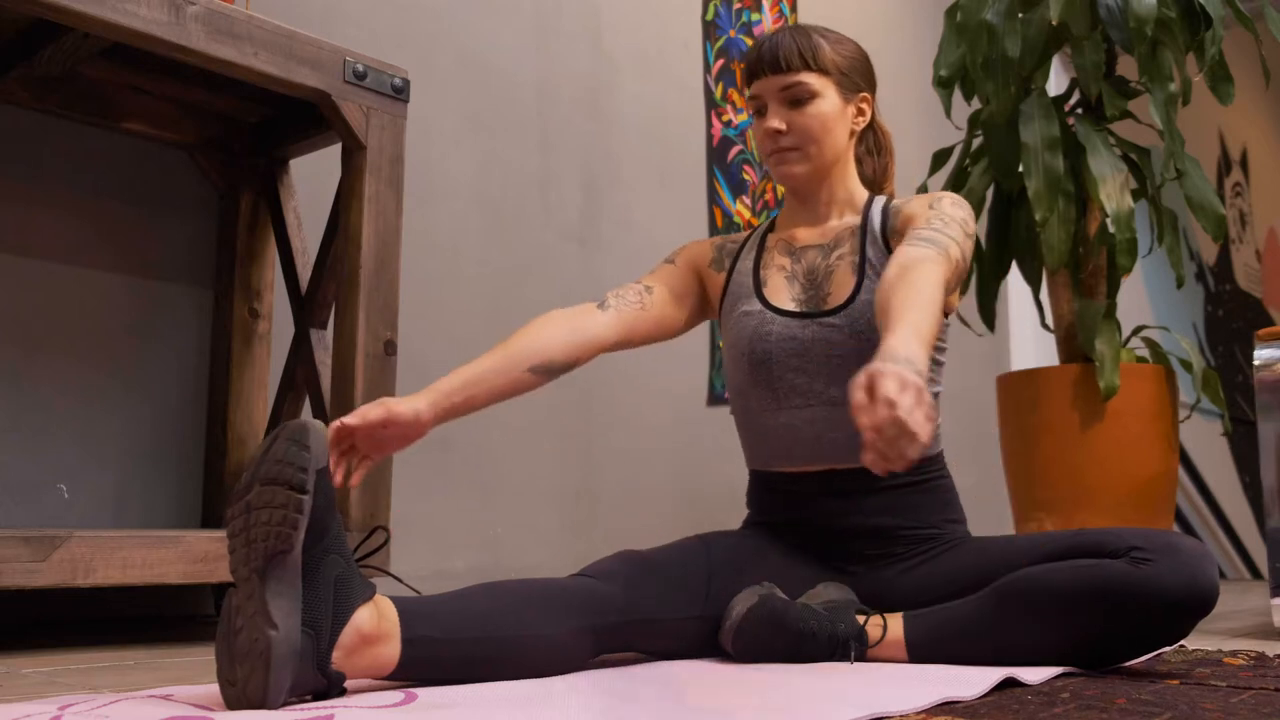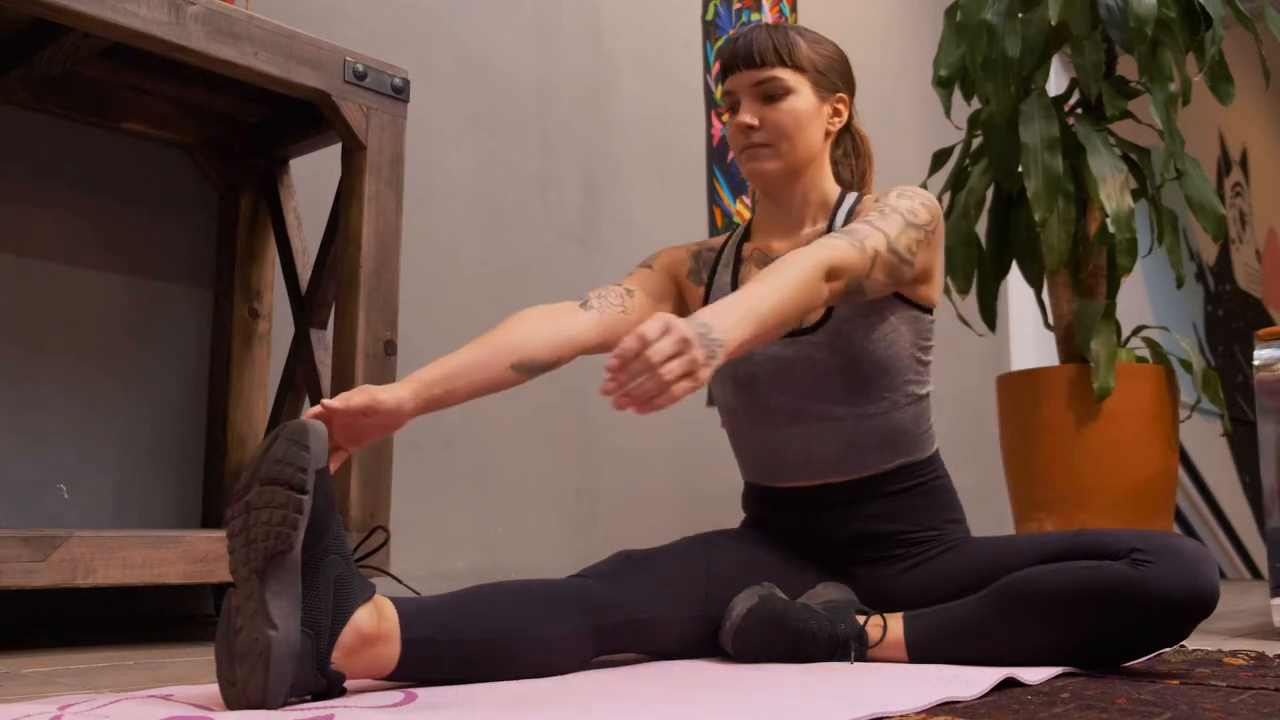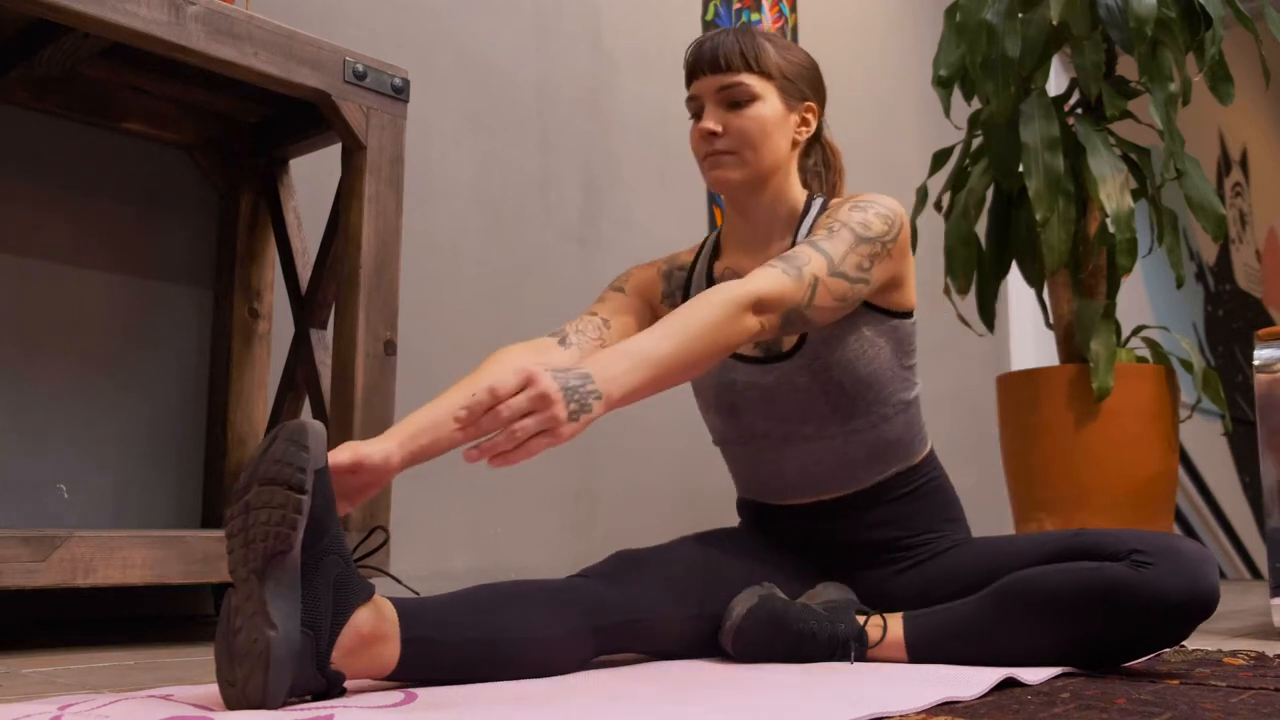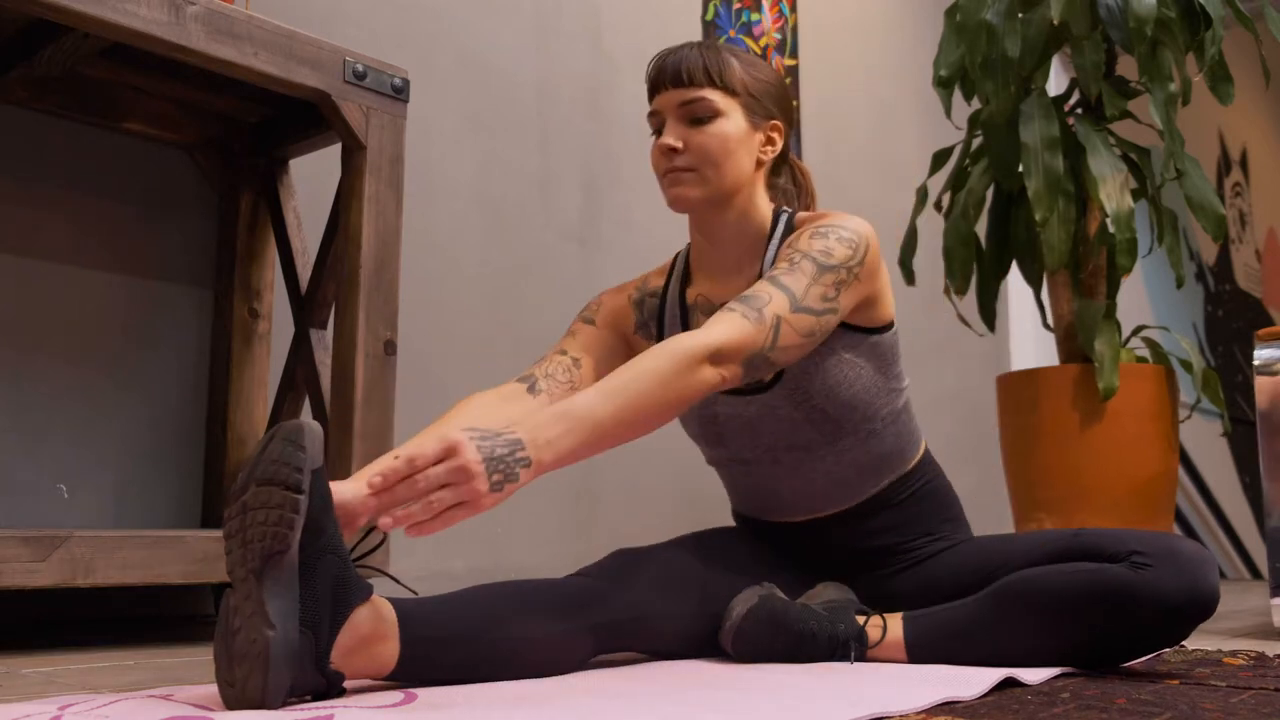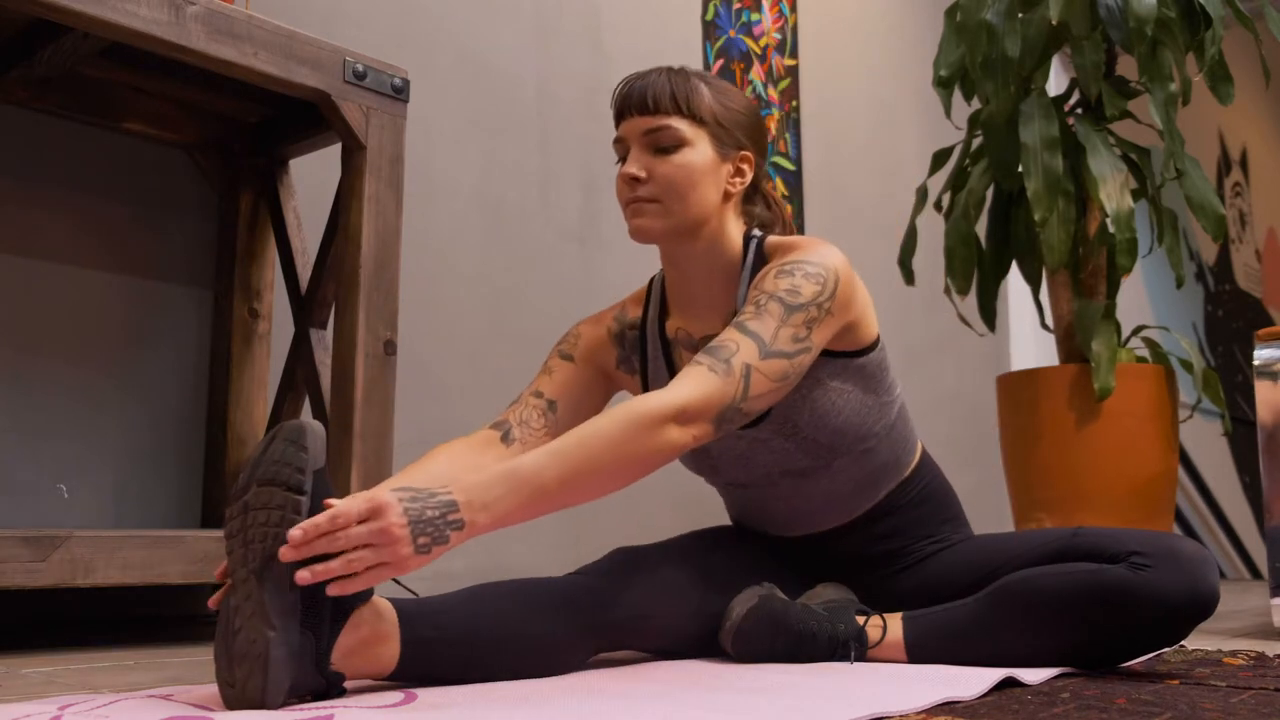
dt=0.3s
person 1, frame 1
left shoulder: (935, 218)
right shoulder: (716, 263)
left elbow: (910, 281)
right elbow: (584, 326)
left wrist: (899, 364)
right wrist: (424, 406)
left hip: (917, 545)
right hip: (778, 547)
left knee: (1182, 573)
right knee: (613, 591)
left ankle: (861, 638)
right ankle: (349, 628)
person 1, frame 2
left shoulder: (904, 219)
right shoulder: (694, 266)
left elbow: (822, 270)
right elbow: (563, 326)
left wrist: (715, 329)
right wrist: (406, 394)
left hip: (916, 548)
right hip: (777, 551)
left knee: (1182, 576)
right knee: (612, 593)
right ankle: (346, 626)
person 1, frame 3
left shoulder: (872, 226)
right shoulder: (663, 283)
left elbow: (754, 303)
right elbow: (543, 352)
left wrist: (593, 386)
right wrist: (392, 446)
left hip: (914, 551)
right hip: (776, 557)
left knee: (1180, 577)
right knee: (612, 594)
person 1, frame 4
left shoulder: (840, 244)
right shoulder: (635, 305)
left elbow: (716, 355)
right elbow: (519, 394)
left wrist: (523, 451)
right wrist: (365, 488)
left hip: (914, 553)
right hip: (774, 563)
left knee: (1180, 577)
right knee: (612, 593)
person 1, frame 5
left shoulder: (812, 274)
right shoulder: (613, 337)
left elbow: (680, 418)
right elbow: (497, 444)
left wrist: (451, 514)
right wrist: (367, 511)
left hip: (915, 560)
right hip: (776, 567)
left knee: (1179, 577)
right knee: (618, 590)
left ankle: (856, 638)
